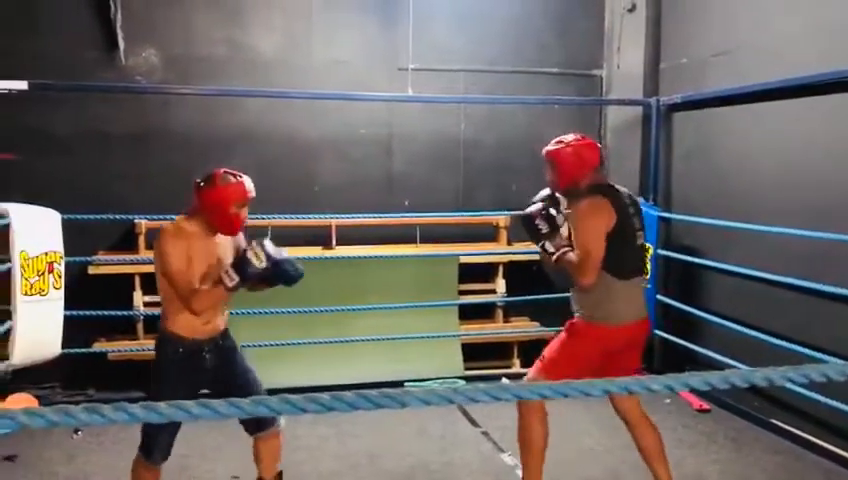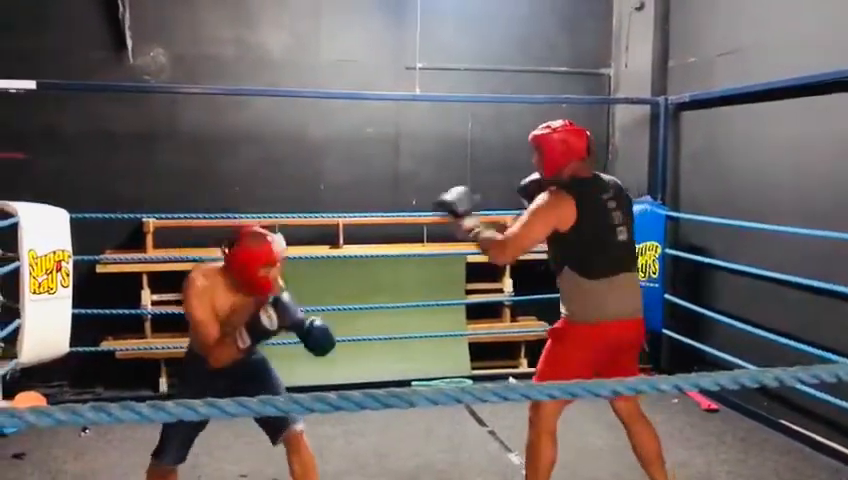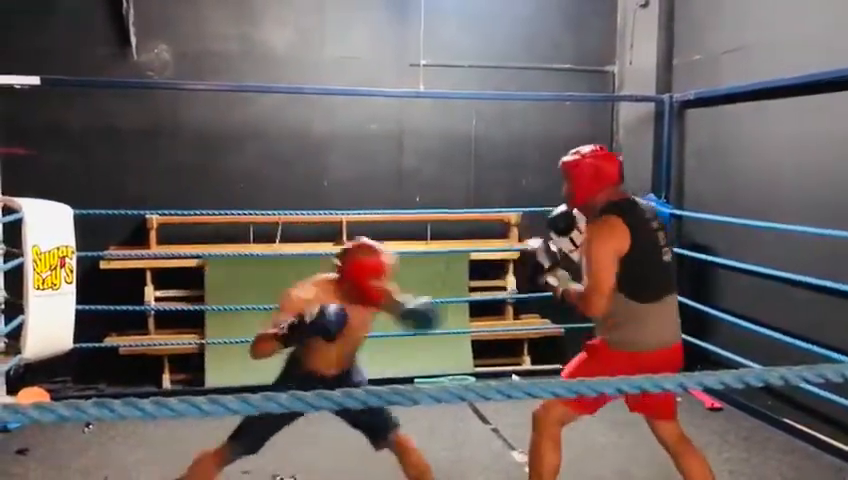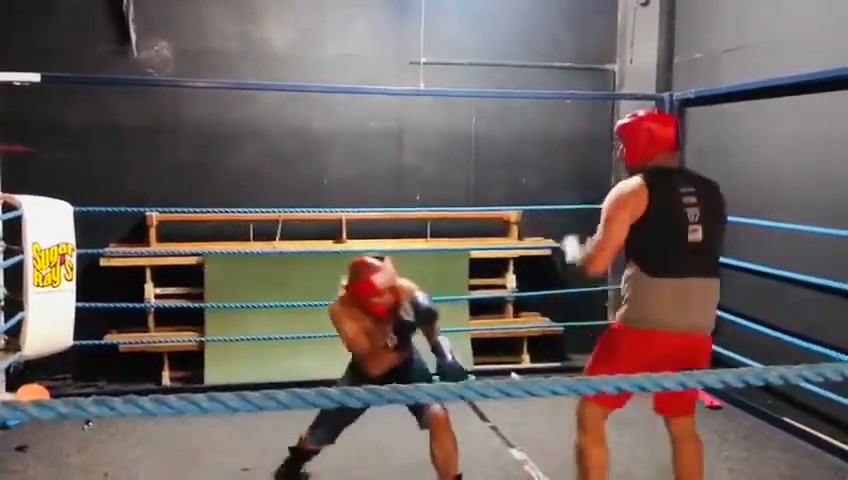
dt=0.4s
person 1, frame 1
left shoulder: (590, 207)
right shoulder: (624, 199)
left elbow: (585, 274)
left wrist: (550, 242)
right wrist: (561, 224)
left hip: (598, 327)
right hip: (633, 324)
left knee: (531, 400)
right knee: (629, 408)
person 1, frame 2
left shoulder: (557, 201)
right shoulder: (616, 190)
left elbow: (503, 251)
left wrist: (466, 219)
left hip: (588, 327)
right hip: (630, 322)
left knee: (543, 416)
right knee: (628, 409)
person 1, frame 3
left shoulder: (608, 226)
right shoulder: (645, 215)
left elbow: (596, 305)
left wrist: (554, 278)
right wrist: (578, 237)
left hip: (623, 350)
right hip: (667, 347)
left knee: (547, 420)
right knee: (671, 434)
person 1, frame 4
left shoulder: (632, 192)
right shoulder: (712, 193)
left elbow: (595, 264)
left wrist: (573, 249)
left hip: (642, 330)
right hip: (695, 333)
left knee: (590, 417)
right knee: (681, 427)
person 2, frame 1
left shoulder: (231, 235)
right shoulder: (173, 237)
left elbow: (250, 278)
right elbow: (195, 302)
left wrist: (273, 271)
right wrist: (239, 273)
left hip: (221, 346)
right hip: (178, 352)
left knee: (269, 425)
right knee: (154, 451)
person 2, frame 2
left shoulder: (270, 282)
right shoulder: (200, 285)
left elbow: (287, 314)
right elbow: (215, 355)
left wrist: (306, 325)
right wrist: (253, 332)
left hip: (249, 364)
right hip: (204, 370)
left knee: (294, 436)
right knee: (166, 459)
person 2, frame 3
left shoulder: (377, 291)
right shoulder: (310, 294)
left elbow: (400, 307)
right elbow: (258, 350)
left wrist: (413, 310)
right wrist: (294, 331)
left hip: (345, 378)
right hip: (301, 380)
left knee: (399, 443)
right knee: (234, 449)
person 2, frame 4
left shoulder: (404, 290)
right shoulder: (342, 310)
left elbow: (428, 321)
right elbow: (373, 367)
left wrist: (443, 349)
right wrist: (399, 332)
left hip: (406, 364)
right hip: (366, 370)
left knee: (437, 418)
right knee: (322, 432)
right ankle: (298, 459)
